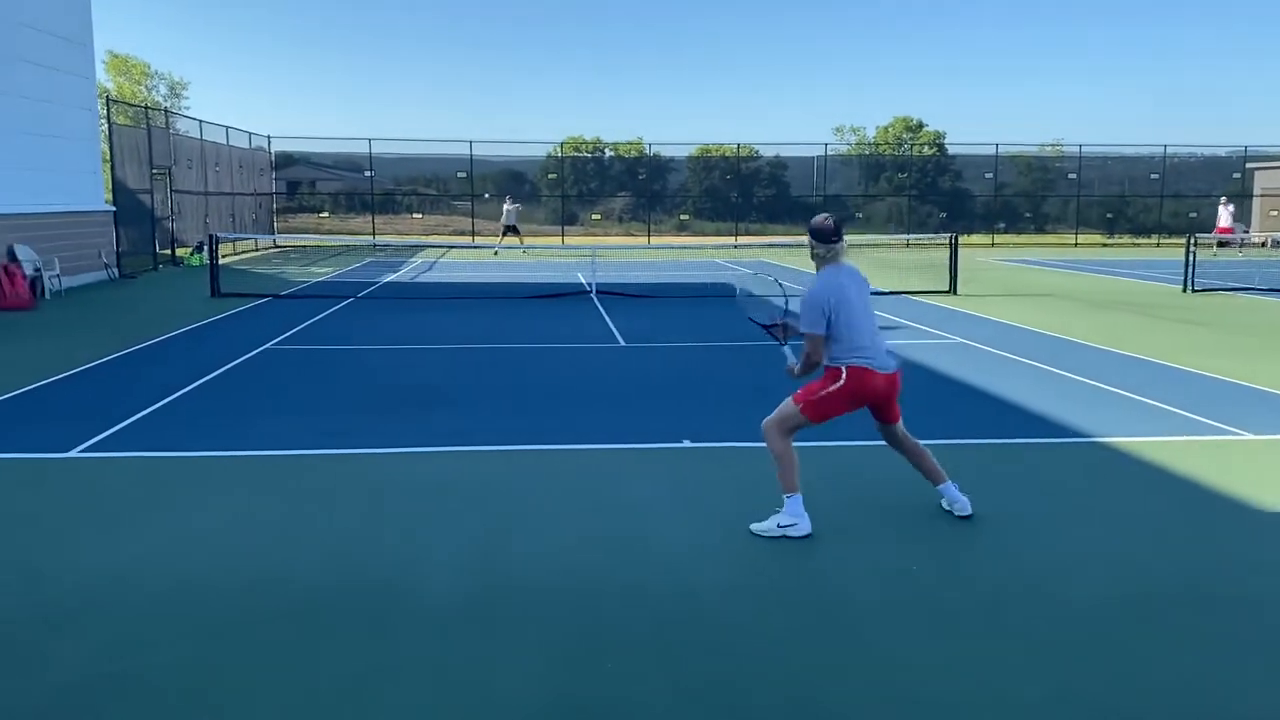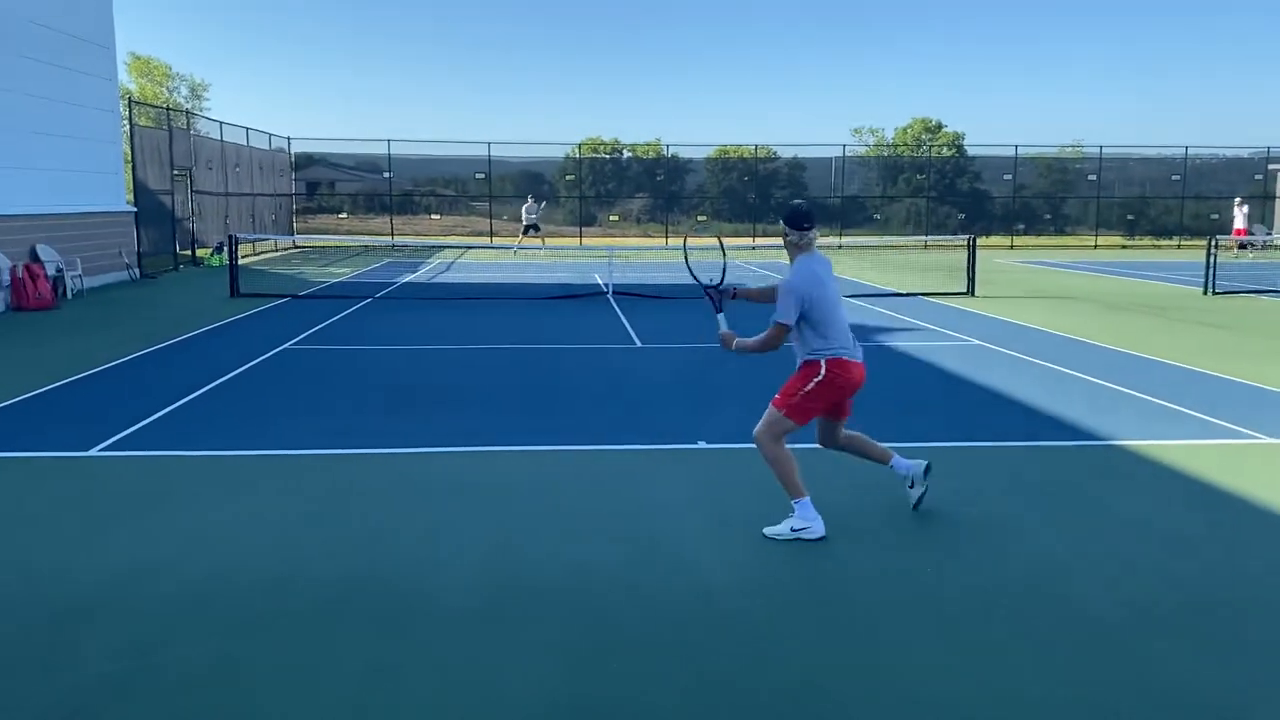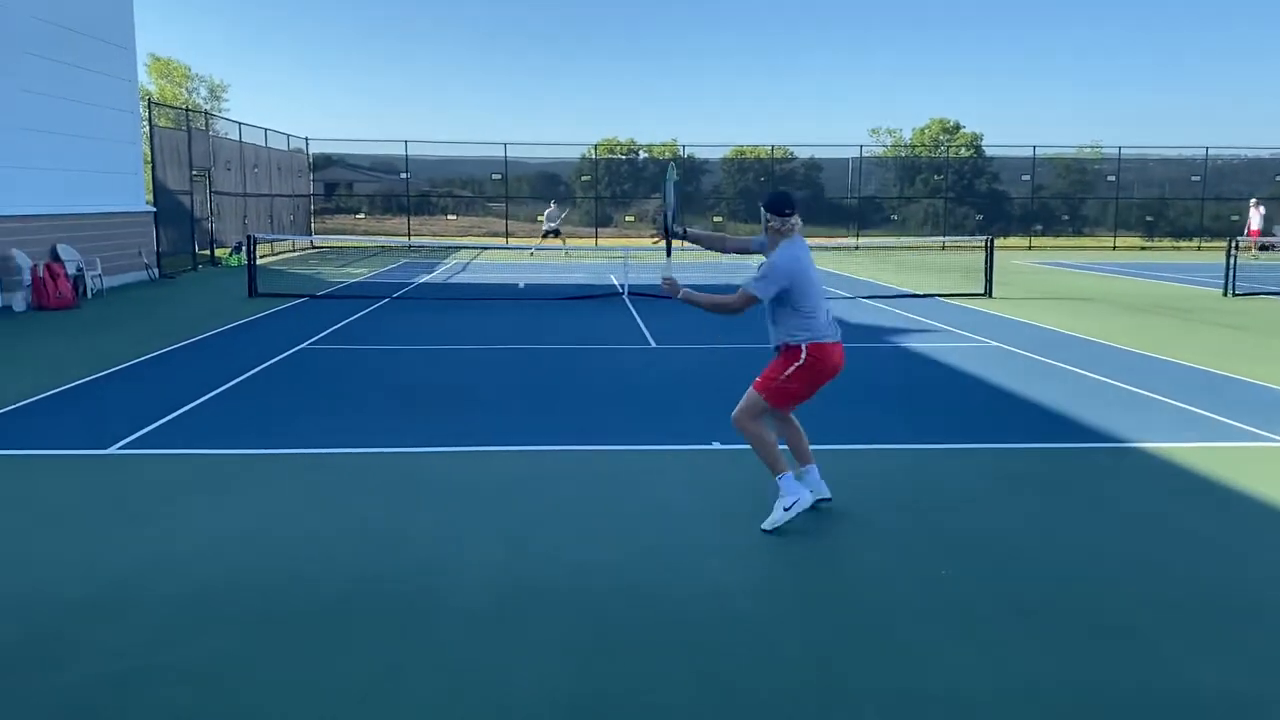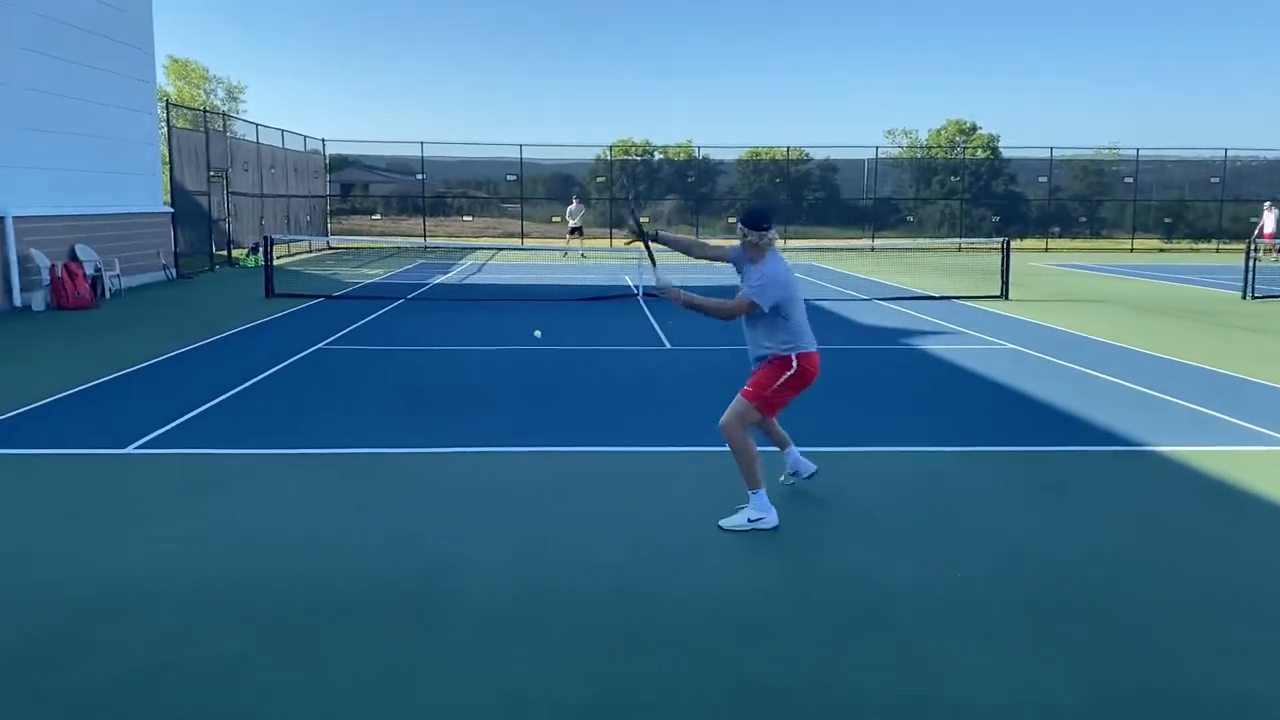
dt=0.2s
person 1, frame 1
left shoulder: (817, 291)
right shoulder: (855, 277)
left elbow: (814, 356)
left wrist: (799, 370)
right wrist: (799, 328)
left hip: (852, 376)
right hip: (886, 372)
left knee: (774, 428)
right knee: (897, 437)
left ankle: (794, 515)
right ankle: (955, 497)
person 1, frame 2
left shoulder: (798, 279)
right shoulder: (818, 263)
left elbow: (773, 340)
right elbow: (780, 294)
left wrist: (736, 344)
right wrist: (734, 293)
left hip: (827, 369)
right hip: (849, 365)
left knee: (766, 436)
right knee: (833, 436)
left ankle: (806, 518)
right ankle: (909, 469)
person 1, frame 3
left shoulder: (781, 262)
right shoulder: (792, 246)
left elbow: (735, 304)
right elbow: (735, 243)
left wrist: (682, 293)
right wrist: (682, 233)
left hip: (810, 352)
right hip: (823, 349)
left knee: (744, 417)
right knee: (775, 409)
left ankle: (791, 491)
right ankle: (813, 485)
person 1, frame 4
left shoulder: (770, 275)
right shoulder: (751, 257)
left elbow: (731, 310)
right elbow: (702, 249)
left wrist: (681, 298)
right wrist: (653, 236)
left hip: (794, 362)
right hip: (784, 358)
left knee: (732, 426)
right knee: (751, 412)
left ankle: (761, 510)
right ankle: (796, 461)
